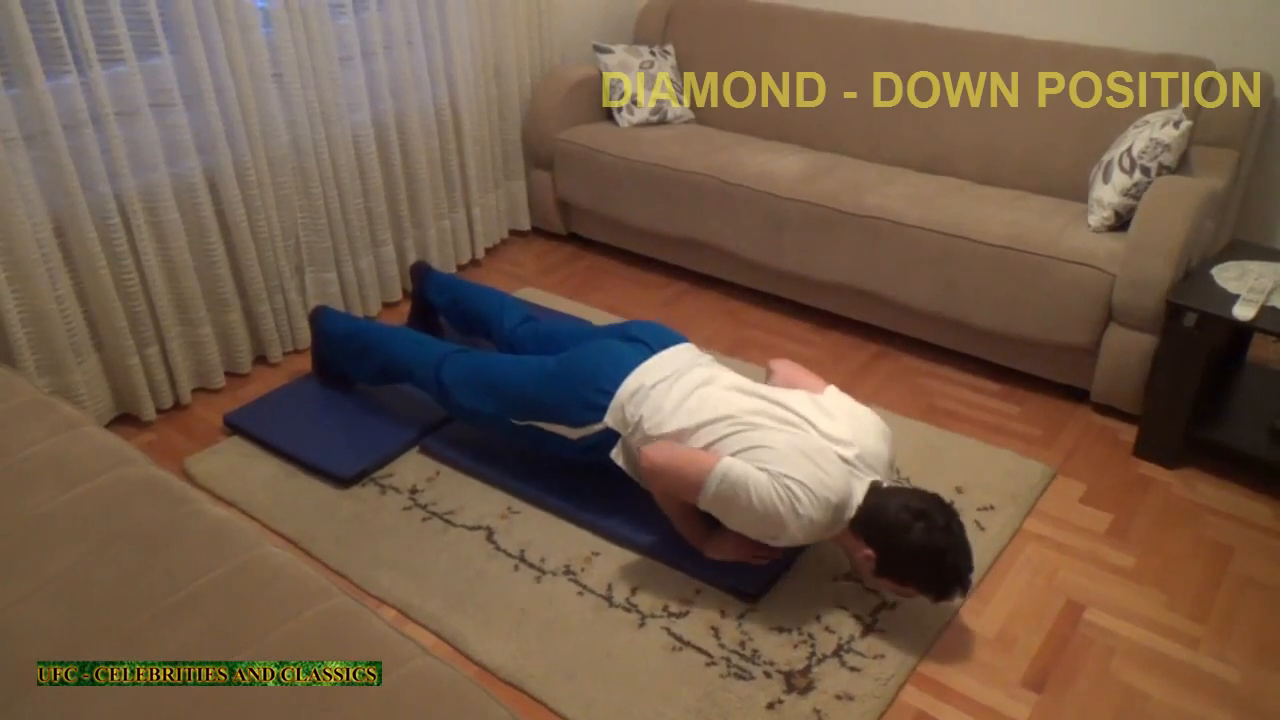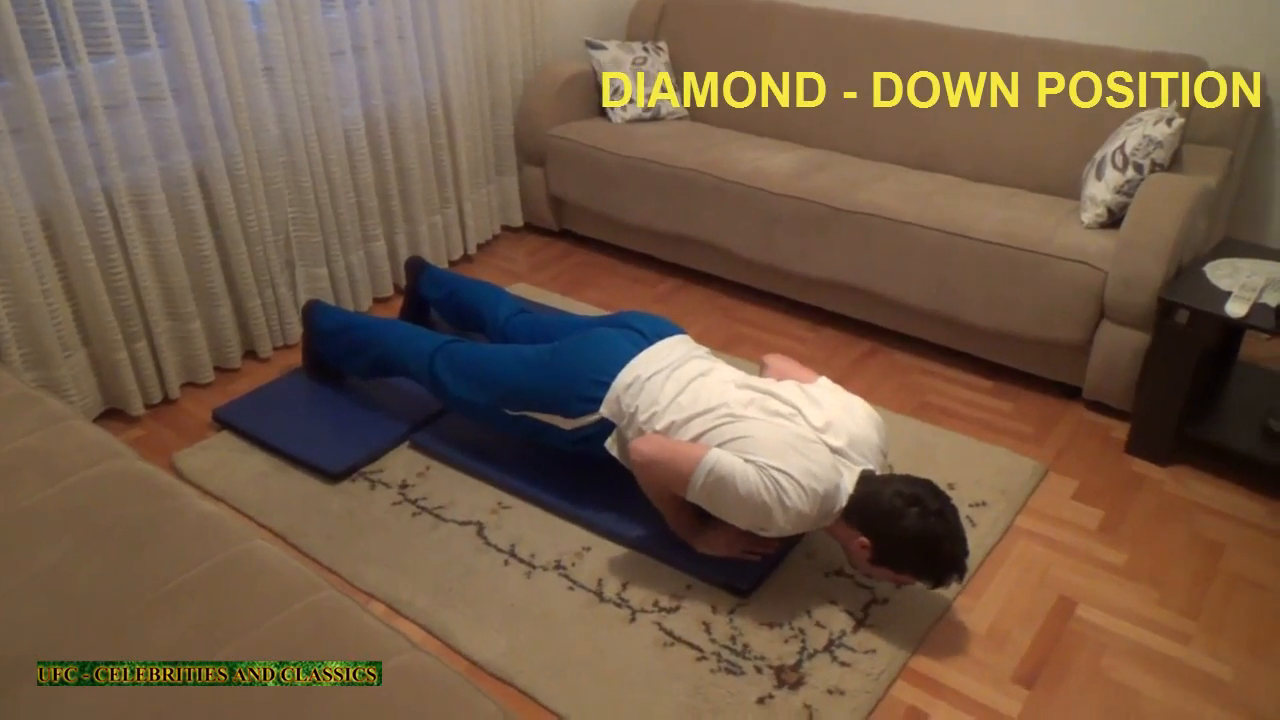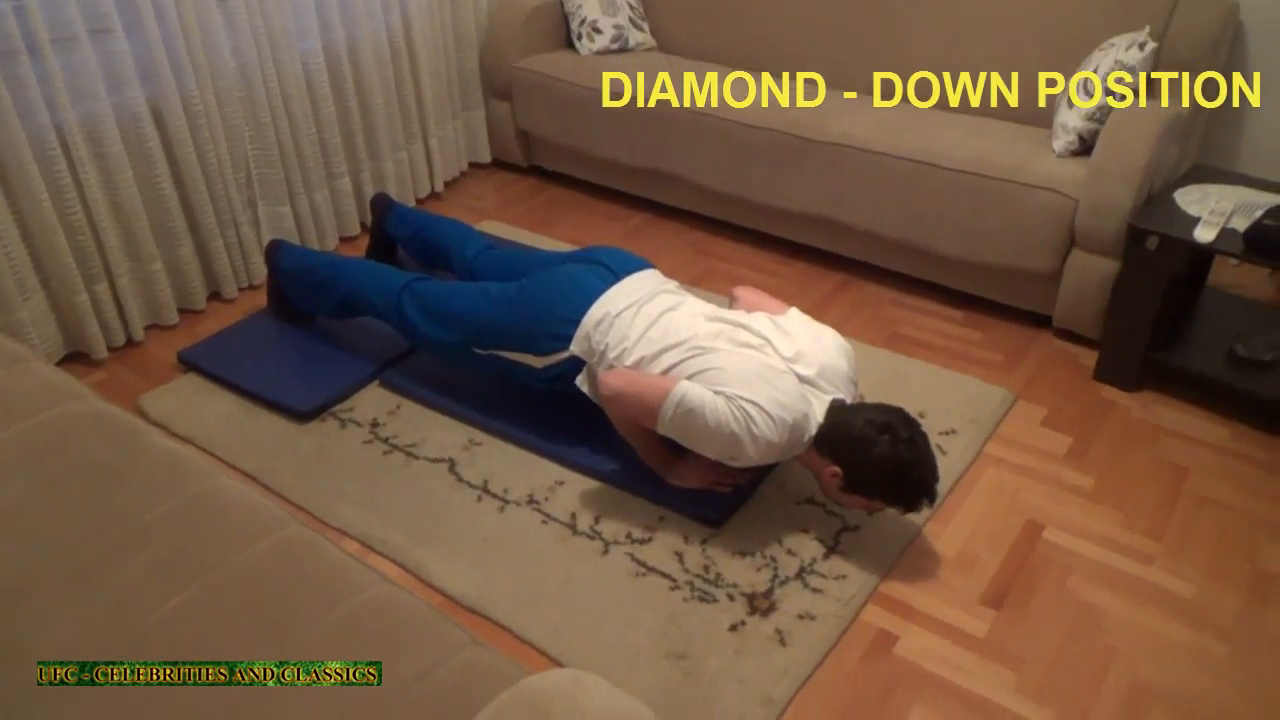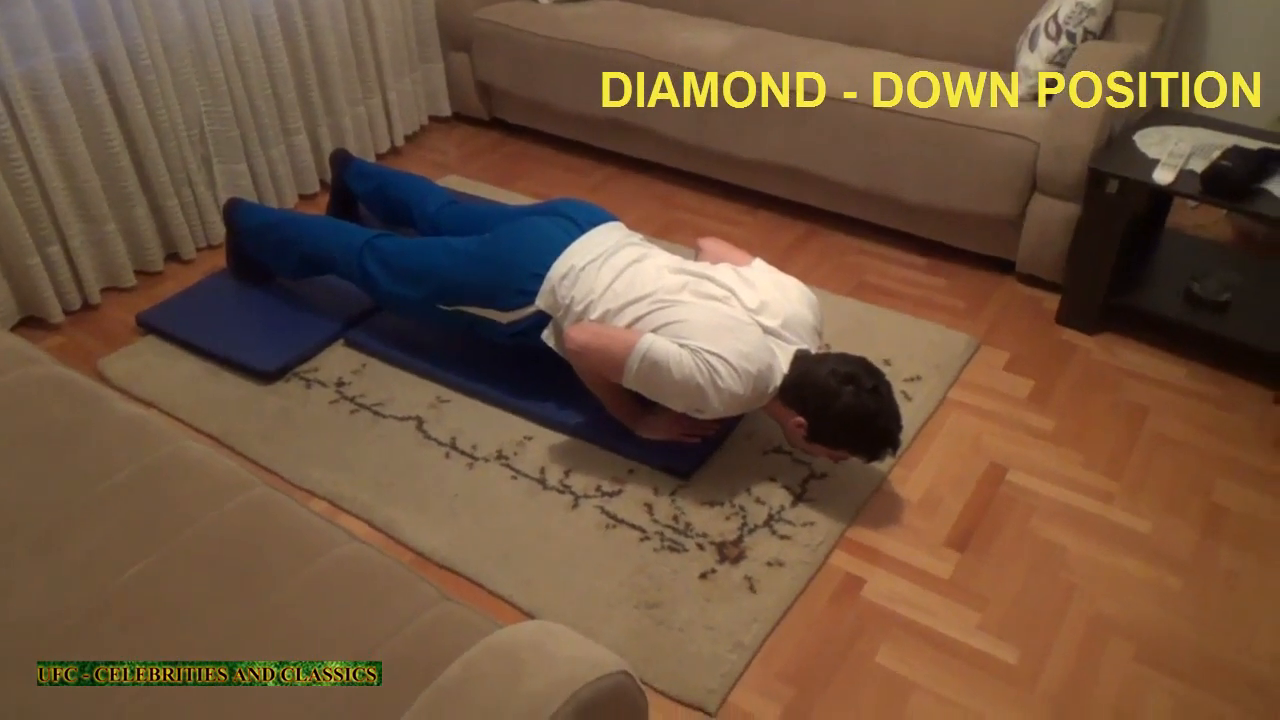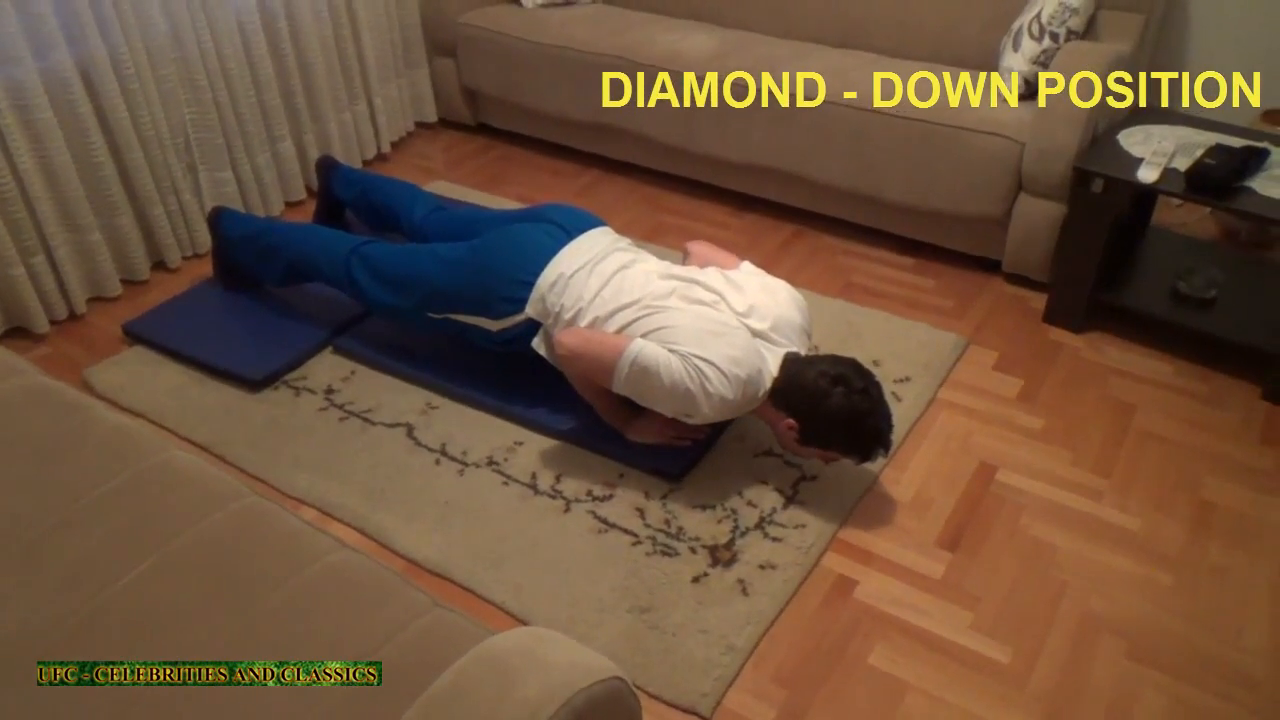
dt=1s
person 1, frame 1
left shoulder: (873, 439)
right shoulder: (792, 509)
left elbow: (782, 366)
right elbow: (655, 461)
right wrist: (707, 540)
left hip: (659, 355)
right hip: (607, 403)
left knee: (525, 333)
right knee: (458, 377)
left ankle: (434, 288)
right ankle: (338, 334)
person 1, frame 2
left shoulder: (865, 428)
right shoulder: (783, 500)
left elbow: (776, 361)
right elbow: (647, 453)
right wrist: (698, 535)
left hip: (654, 346)
right hip: (600, 392)
left knee: (517, 325)
right knee: (452, 369)
left ankle: (428, 282)
right ankle: (330, 328)
person 1, frame 3
left shoulder: (836, 358)
right shoulder: (754, 430)
left elbow: (745, 293)
right elbow: (616, 387)
right wrist: (670, 468)
left hip: (625, 281)
right hip: (572, 327)
left knee: (484, 263)
right knee: (421, 308)
left ankle: (395, 218)
right ankle: (295, 267)
person 1, frame 4
left shoulder: (802, 308)
right shoulder: (720, 382)
left elbow: (712, 244)
right elbow: (581, 341)
right wrist: (638, 420)
left hip: (590, 234)
right hip: (537, 280)
left knee: (446, 216)
right knee: (385, 265)
left ankle: (355, 175)
right ankle: (254, 226)
person 1, frame 5
left shoulder: (790, 311)
right shoulder: (710, 388)
left elbow: (699, 249)
right elbow: (570, 347)
right wrist: (629, 424)
left hip: (577, 239)
right hip: (525, 286)
left knee: (434, 223)
right knee: (372, 272)
left ankle: (340, 183)
right ankle: (240, 235)
